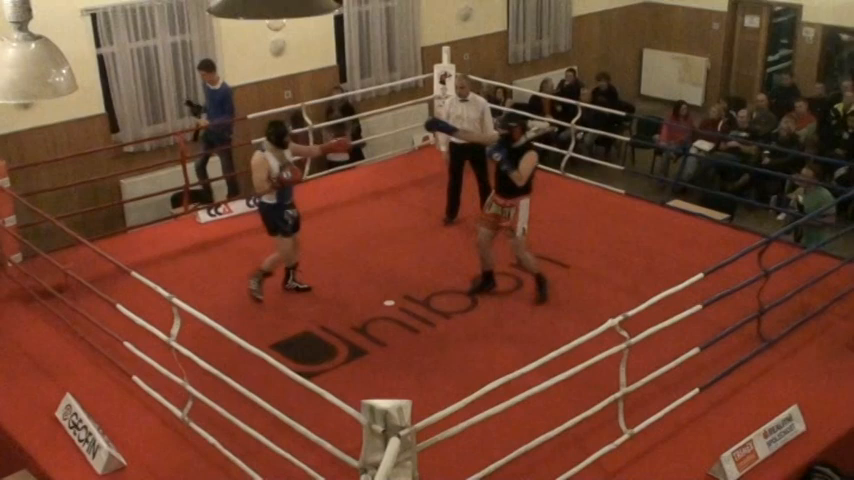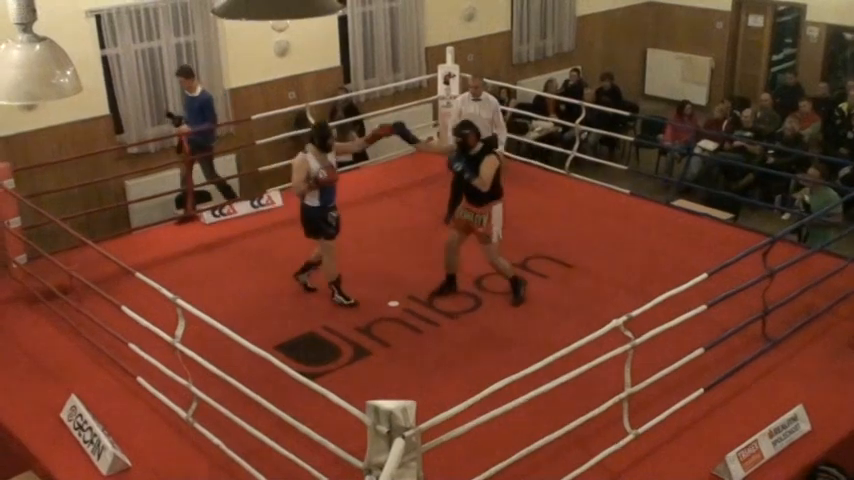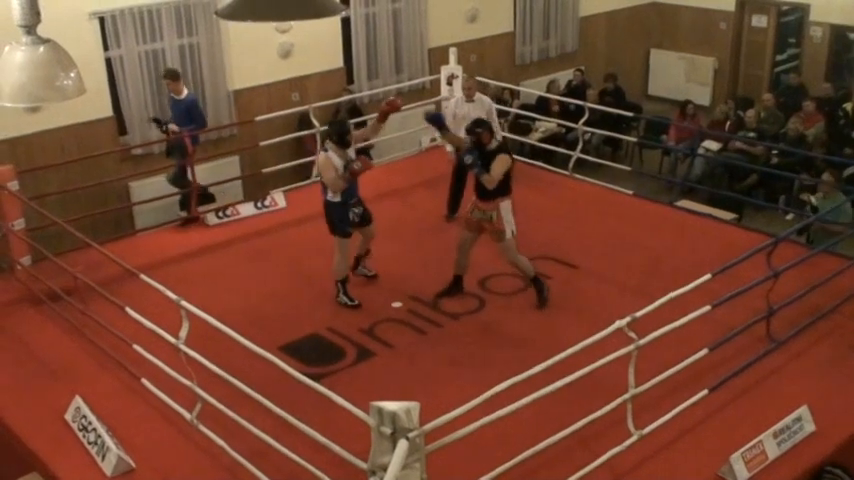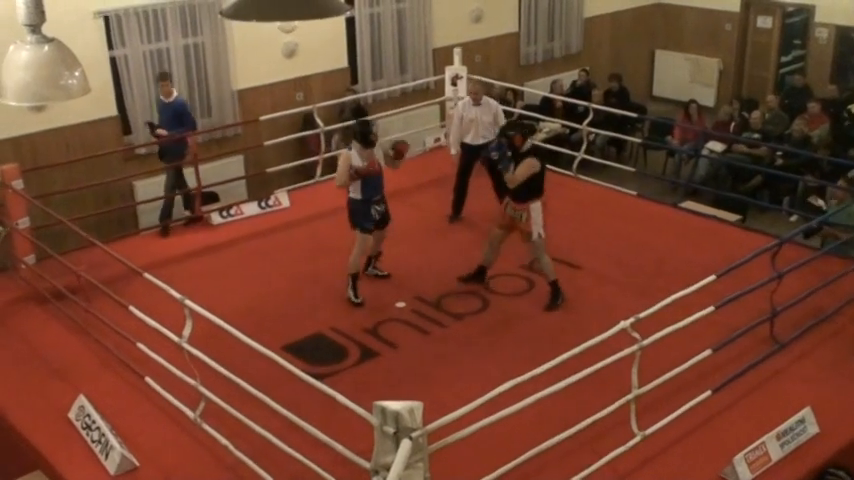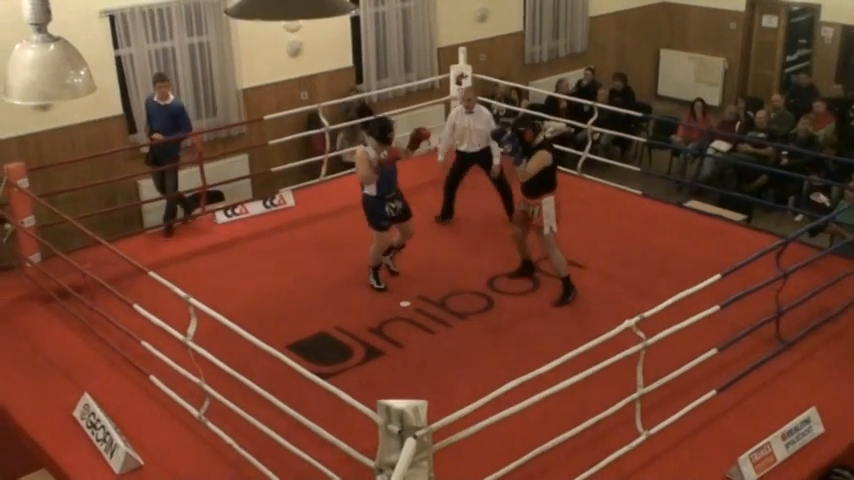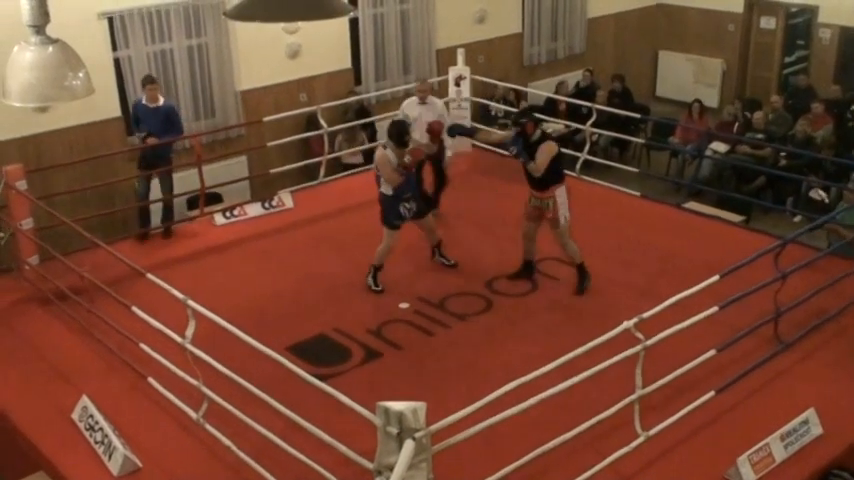
dt=0.3s
person 1, frame 1
left shoulder: (529, 152)
right shoulder: (499, 139)
left elbow: (520, 180)
right elbow: (472, 136)
left wrist: (503, 161)
right wrist: (446, 127)
left hip: (516, 204)
right hip: (497, 199)
left knee: (519, 250)
right knee: (482, 241)
left ankle: (540, 281)
right ankle: (487, 280)
person 1, frame 2
left shoulder: (489, 157)
right shoulder: (460, 150)
left elbow: (484, 186)
right elbow: (432, 148)
left wrist: (464, 170)
right wrist: (408, 137)
left hip: (488, 210)
right hip: (469, 206)
left knee: (492, 258)
right knee: (451, 245)
left ankle: (517, 284)
right ankle: (450, 283)
person 1, frame 3
left shoulder: (502, 155)
right shoulder: (480, 146)
left elbow: (491, 183)
right elbow: (456, 141)
left wrist: (474, 164)
right wrist: (442, 126)
left hip: (498, 207)
right hip: (479, 204)
left knee: (511, 254)
right knee: (463, 244)
left ankle: (539, 285)
right ankle: (457, 284)
person 1, frame 4
left shoulder: (531, 160)
right shoulder: (516, 150)
left elbow: (511, 182)
left wrist: (502, 159)
right wrist: (499, 158)
left hip: (528, 208)
right hip: (512, 203)
left knee: (538, 254)
right knee: (494, 239)
left ankle: (556, 291)
right ankle: (480, 274)
person 1, frame 5
left shoulder: (543, 153)
right shoulder: (528, 144)
left elbow: (523, 176)
left wrist: (514, 151)
right wrist: (503, 138)
left hip: (542, 202)
right hip: (527, 199)
left knee: (550, 248)
right knee: (518, 236)
left ankle: (568, 287)
right ankle: (528, 267)
person 1, frame 6
left shoulder: (547, 144)
right shoulder: (522, 137)
left elbow: (538, 171)
right elbow: (493, 137)
left wrist: (520, 153)
right wrist: (467, 131)
left hip: (553, 195)
right hip: (536, 194)
left knee: (564, 240)
right knee: (527, 234)
left ankle: (582, 273)
right ankle: (528, 269)
person 2, frame 1
left shoulder: (287, 148)
right shoulder: (260, 159)
left elbow: (309, 151)
right elbow: (260, 188)
left wrist: (330, 147)
right wrist: (280, 182)
left hip: (287, 204)
right hip: (272, 208)
left knee: (294, 243)
right knee: (284, 251)
left ankle: (290, 280)
right ankle: (257, 279)
person 2, frame 2
left shoulder: (331, 150)
right shoulder: (302, 161)
left elbow: (355, 146)
right elbow: (296, 189)
left wrist: (374, 136)
right wrist: (315, 182)
left hip: (328, 206)
right hip: (314, 211)
left knee: (326, 248)
right knee: (330, 251)
left ankle: (302, 274)
right ankle: (337, 292)
person 2, frame 3
left shoulder: (349, 145)
right shoulder: (326, 159)
left elbow: (373, 129)
right elbow: (335, 187)
left wrist: (384, 114)
right wrist: (352, 173)
left hip: (355, 202)
right hip: (338, 207)
left knee: (369, 235)
right knee: (342, 250)
left ankle: (358, 266)
right ankle: (341, 292)
person 2, frame 4
left shoulder: (377, 147)
right shoulder: (347, 156)
left elbow: (394, 164)
right elbow: (340, 183)
left wrist: (399, 155)
right wrist: (358, 172)
left hip: (378, 200)
right hip: (360, 204)
left knee: (381, 236)
right knee: (362, 245)
left ankle: (370, 267)
right ankle: (352, 287)
person 2, frame 5
left shoulder: (388, 145)
right shoulder: (363, 153)
left elbow: (404, 155)
right elbow: (365, 179)
left wrist: (415, 142)
right wrist: (380, 164)
left hip: (394, 195)
right hip: (376, 201)
left knee: (408, 232)
right knee: (380, 242)
left ankle: (387, 256)
right ankle: (374, 275)
person 2, frame 6
left shoulder: (407, 147)
right shoulder: (382, 155)
left elbow: (423, 151)
right elbow: (393, 181)
right wrist: (406, 166)
left hip: (411, 195)
right hip: (392, 200)
left knee: (430, 228)
right knee: (389, 243)
left ankle: (438, 255)
right ankle: (373, 276)
person 3, frame 1
left shoulder: (225, 91)
right shoulder: (207, 86)
left elbow: (230, 116)
left wrist: (209, 122)
right wrist: (204, 115)
left hip: (222, 134)
right hip: (209, 132)
left knee: (227, 168)
right knee: (199, 165)
left ankle: (234, 195)
right ankle: (208, 197)
person 3, frame 2
left shoulder: (205, 98)
right shoulder: (186, 95)
left elbow: (212, 123)
left wrist: (190, 129)
right wrist: (184, 124)
left hip: (203, 142)
right hip: (189, 141)
left knee: (211, 176)
right knee: (185, 177)
left ankle: (231, 197)
right ankle: (188, 211)
person 3, frame 3
left shoulder: (191, 100)
right shoulder: (171, 98)
left elbow: (202, 124)
left wrist: (179, 130)
right wrist: (168, 125)
left hip: (187, 145)
right hip: (175, 144)
left knee: (173, 177)
right knee: (181, 178)
left ankle: (200, 193)
right ankle: (191, 212)
person 3, frame 4
left shoulder: (180, 104)
right shoulder: (160, 101)
left elbow: (192, 127)
left wrist: (168, 134)
right wrist: (157, 129)
left hip: (176, 149)
right hip: (165, 148)
left knee: (169, 187)
right knee: (179, 183)
left ankle: (165, 222)
right ankle: (195, 212)
person 3, frame 5
left shoulder: (177, 106)
right shoulder: (149, 103)
left elbow: (187, 130)
left wrist: (165, 138)
right wrist: (149, 132)
left hip: (171, 152)
right hip: (155, 151)
left knee: (171, 188)
right knee: (160, 186)
left ankle: (169, 221)
right ankle: (187, 206)
person 3, frame 6
left shoulder: (169, 108)
right shoulder: (137, 106)
left elbow: (179, 131)
left wrist: (159, 141)
right wrist: (139, 135)
left hip: (163, 155)
right hip: (145, 155)
left knee: (166, 191)
right knee: (141, 193)
left ankle: (167, 224)
right ankle: (143, 228)
person 4, frame 1
left shoulder: (481, 103)
right shoulder: (449, 103)
left elbow: (489, 128)
right wrist: (443, 149)
left hip: (476, 145)
right hip: (456, 146)
left knee: (483, 180)
right knee: (454, 180)
right ankle: (451, 214)
person 4, frame 2
left shoulder: (492, 102)
right shoulder: (460, 101)
left elbow: (500, 126)
right elbow: (454, 125)
left wrist: (501, 148)
right knee: (459, 178)
right ankle: (451, 211)
person 4, frame 3
left shoulder: (486, 102)
right shoulder: (454, 103)
left elbow: (495, 126)
right elbow: (450, 127)
right knee: (458, 179)
right ankle: (452, 211)
person 4, frame 4
left shoulder: (493, 106)
right shoulder: (461, 106)
left elbow: (502, 128)
right elbow: (455, 129)
right wrist: (454, 151)
left hip: (488, 146)
right hip: (468, 147)
left knee: (498, 179)
right knee: (461, 179)
right ankle: (456, 212)
person 4, frame 5
left shoulder: (484, 114)
right shoulder: (455, 114)
right elbow: (446, 136)
left wrist: (496, 161)
right wrist: (441, 156)
left hip: (484, 152)
right hip: (464, 153)
left knee: (501, 183)
right knee: (450, 184)
left ankle: (512, 213)
right ankle: (446, 214)
person 4, frame 6
left shoulder: (438, 105)
right shoulder: (407, 105)
left knee: (441, 178)
right knee: (415, 180)
left ankle: (432, 205)
right ankle: (428, 206)
